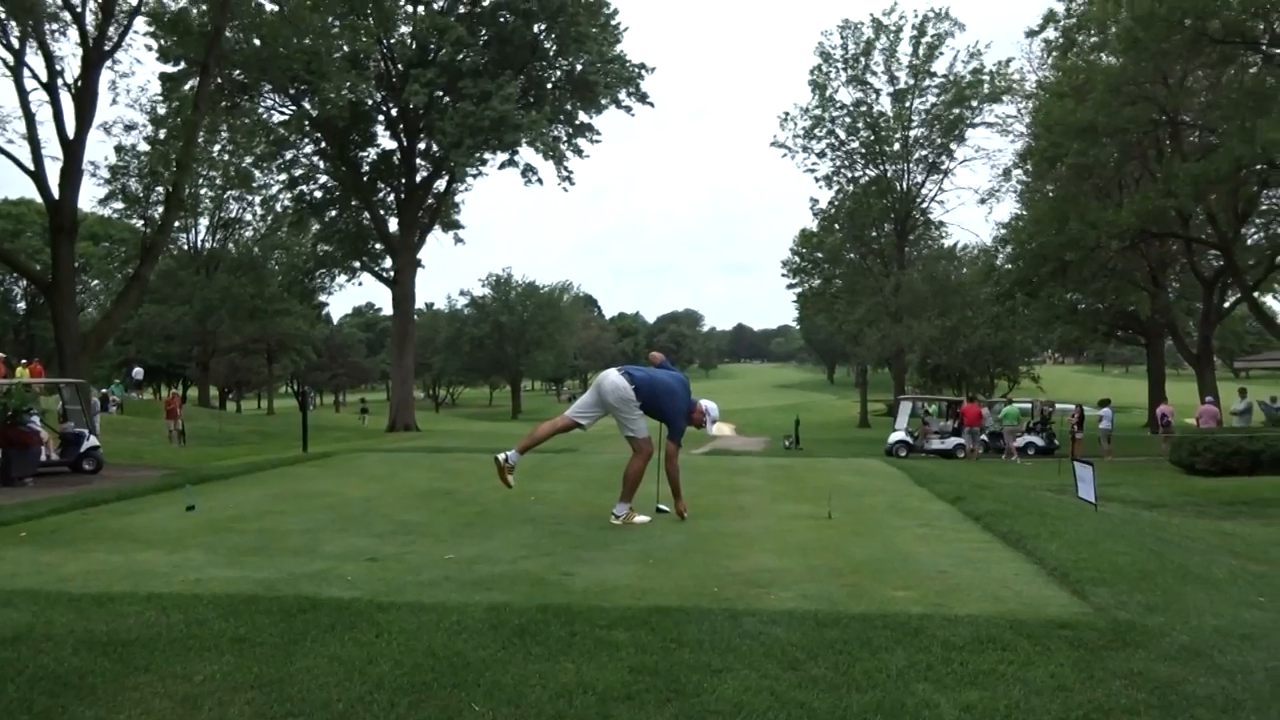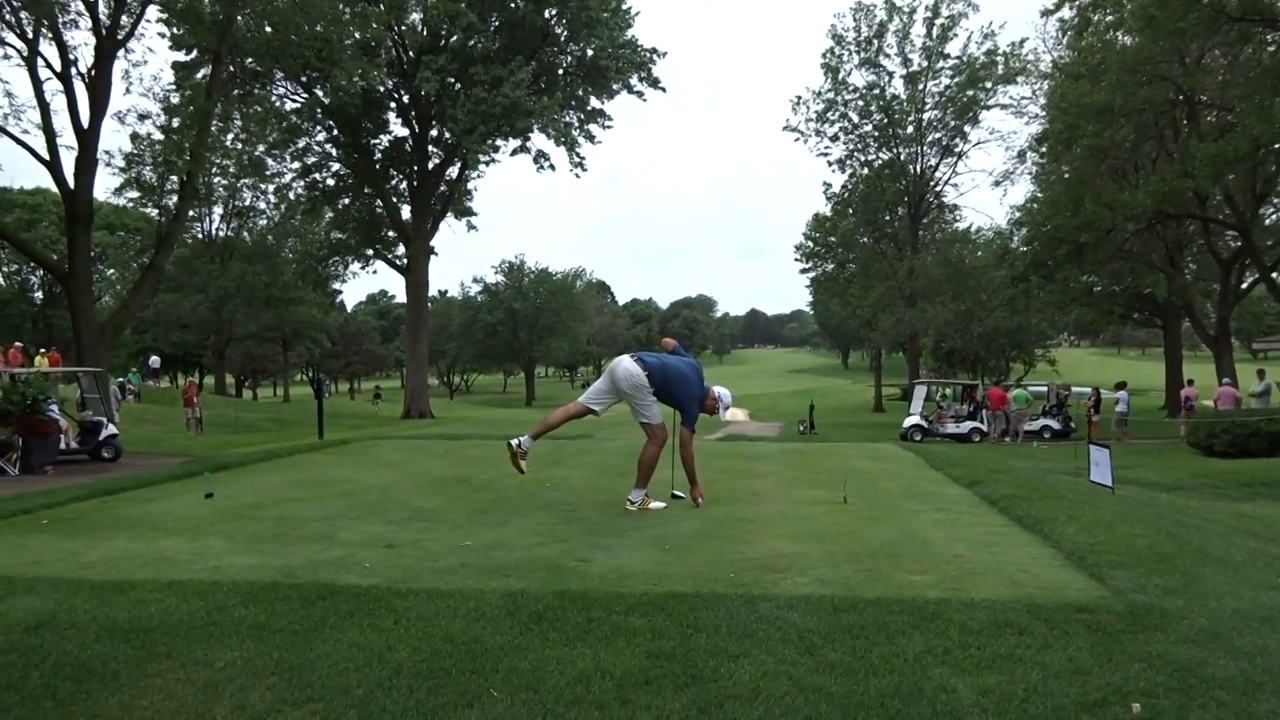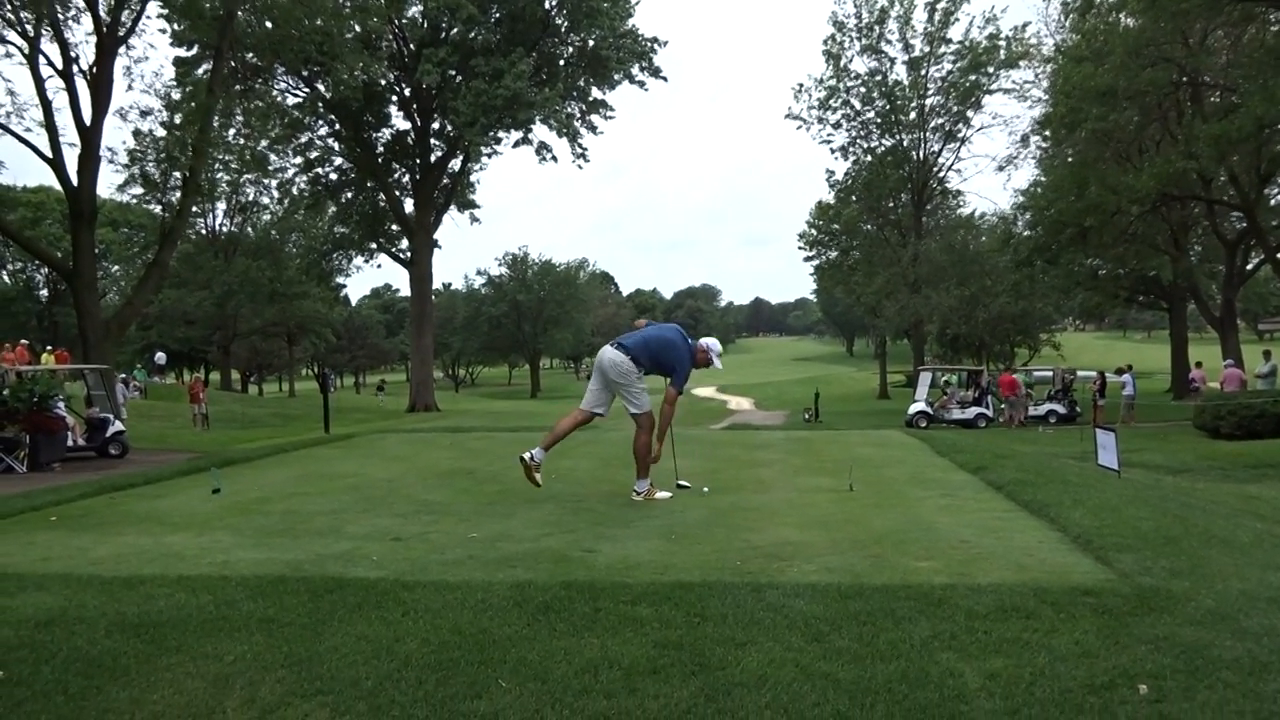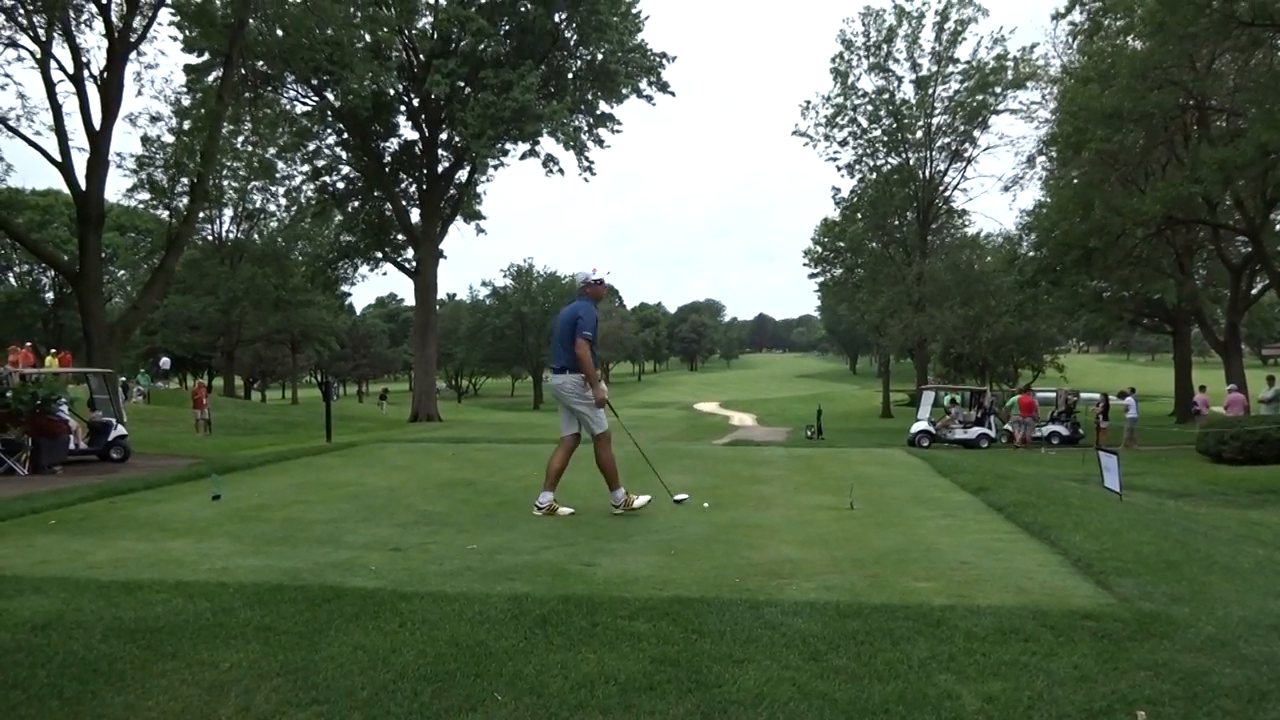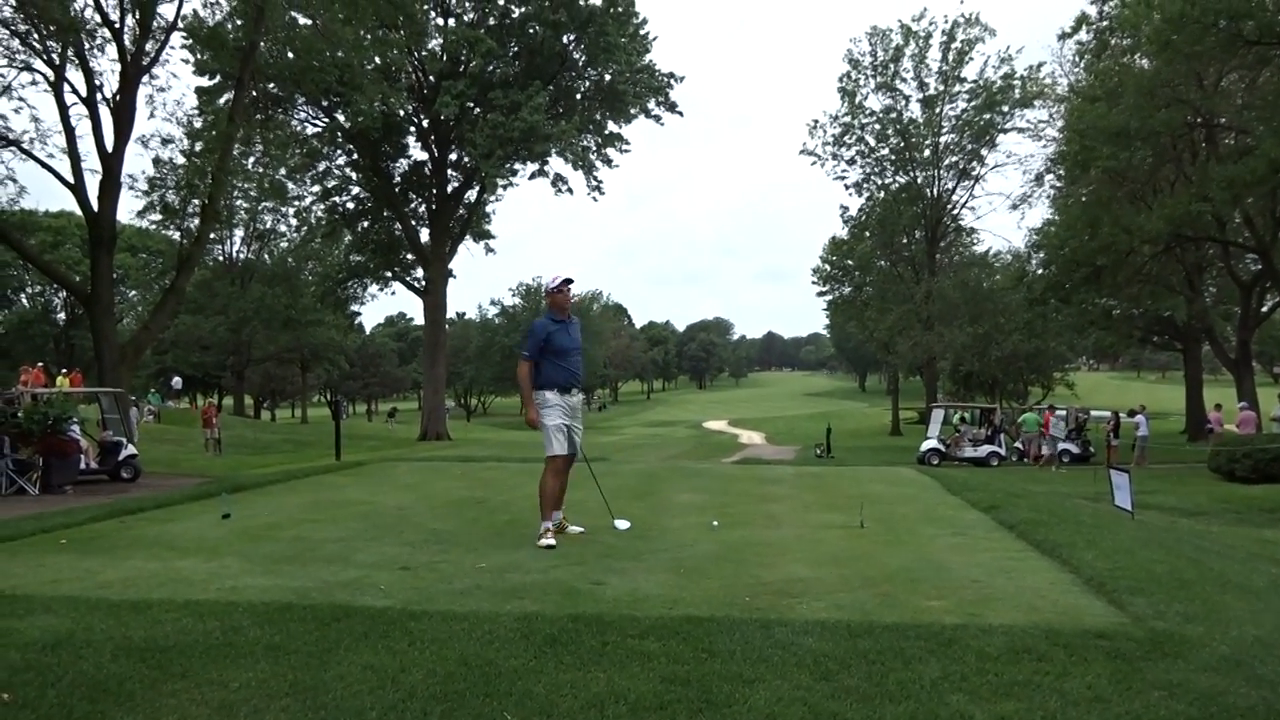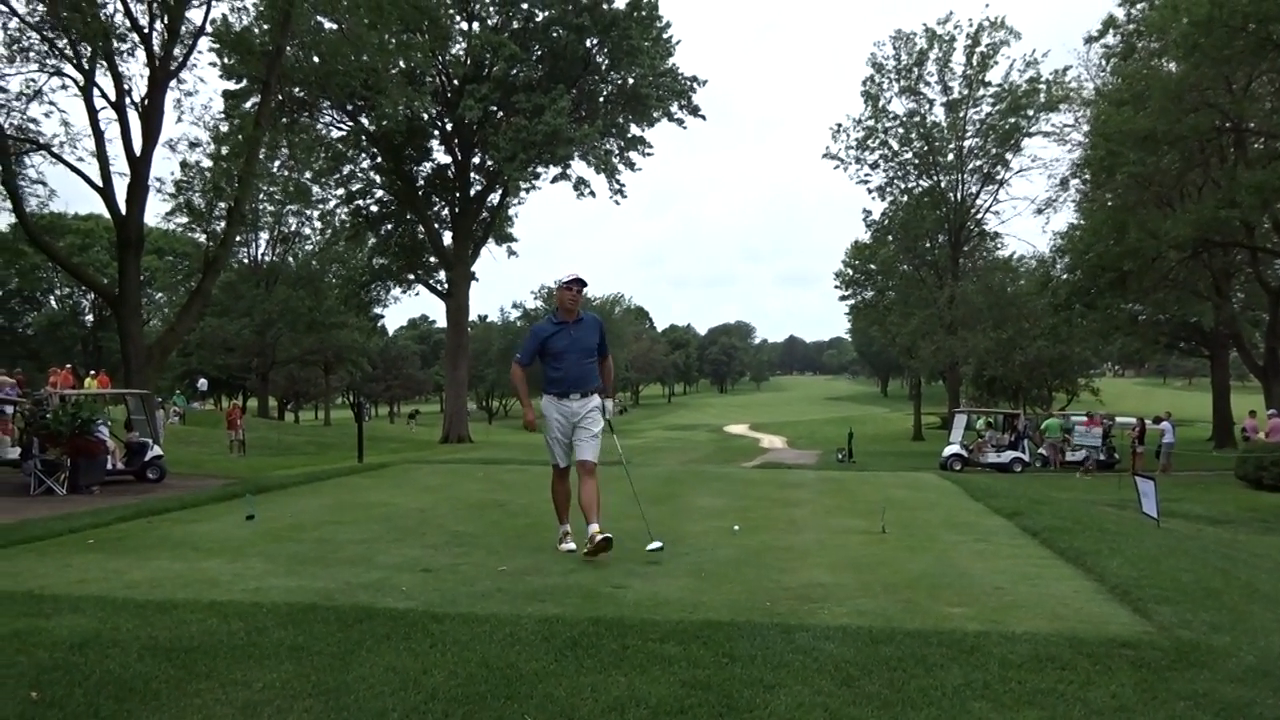
dt=0.7s
person 1, frame 1
left shoulder: (682, 381)
right shoulder: (679, 412)
left elbow: (654, 355)
right elbow: (671, 461)
right wrist: (678, 500)
left hip: (609, 378)
right hip: (622, 390)
left knee: (564, 422)
right knee: (644, 451)
left ankle: (511, 457)
right ankle: (622, 511)
person 1, frame 2
left shoulder: (695, 368)
right shoulder: (693, 399)
left elbow: (666, 342)
right elbow: (685, 448)
right wrist: (694, 486)
left hip: (622, 364)
right hip: (635, 376)
left knee: (577, 408)
right knee: (658, 437)
left ankle: (524, 443)
right ankle: (637, 497)
person 1, frame 3
left shoulder: (676, 330)
right shoulder: (684, 358)
left elbow: (640, 323)
right elbow: (669, 404)
right wrist: (658, 443)
left hip: (605, 355)
right hip: (622, 364)
left knee: (584, 414)
right knee: (646, 423)
left ankle: (536, 455)
right ankle: (642, 487)
person 1, frame 4
left shoulder: (568, 310)
right shoulder: (587, 311)
right elbow: (581, 350)
left wrist: (593, 376)
right wrist: (596, 386)
left hip: (561, 379)
right hip: (574, 381)
left knee: (568, 441)
right knee: (602, 438)
left ankle: (544, 501)
right ankle: (619, 499)
person 1, frame 5
left shoulder: (575, 324)
right shoulder: (541, 327)
right elbow: (523, 367)
right wrist: (529, 406)
left hip: (573, 399)
right hip: (551, 400)
left knee: (568, 461)
right knee: (554, 462)
left ankle: (557, 518)
right ankle: (546, 528)
person 1, frame 6
left shoulder: (594, 323)
right shoulder: (541, 329)
left elbow: (605, 360)
right elbow: (517, 368)
left wrist: (608, 397)
right wrist: (527, 408)
left hip: (589, 404)
right hip: (556, 406)
left knee: (587, 469)
right knee: (561, 471)
left ankle: (594, 534)
right ankle: (565, 531)
